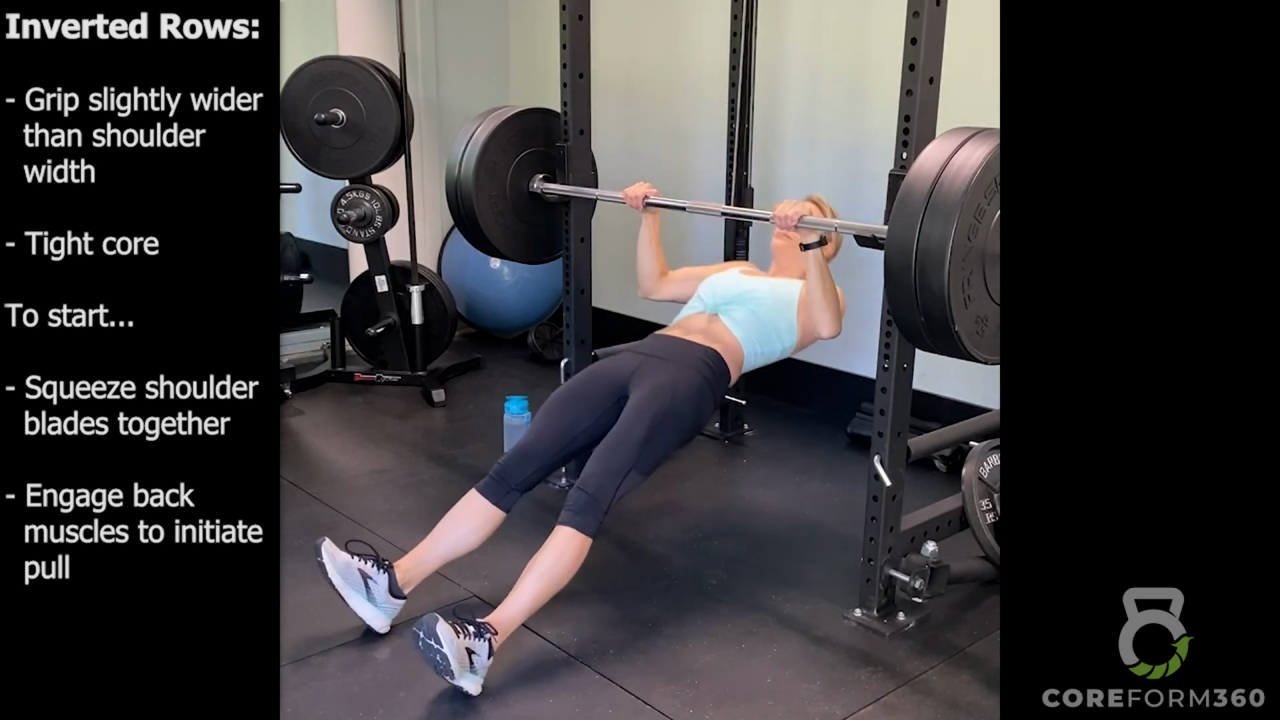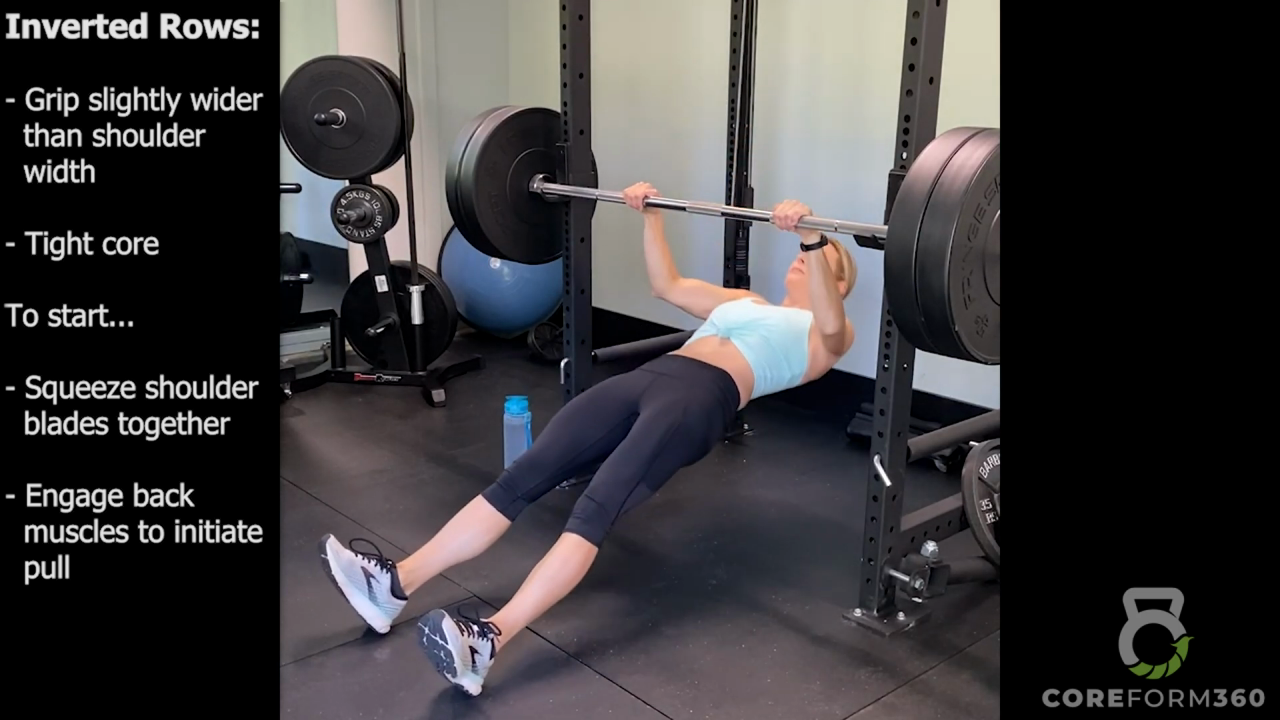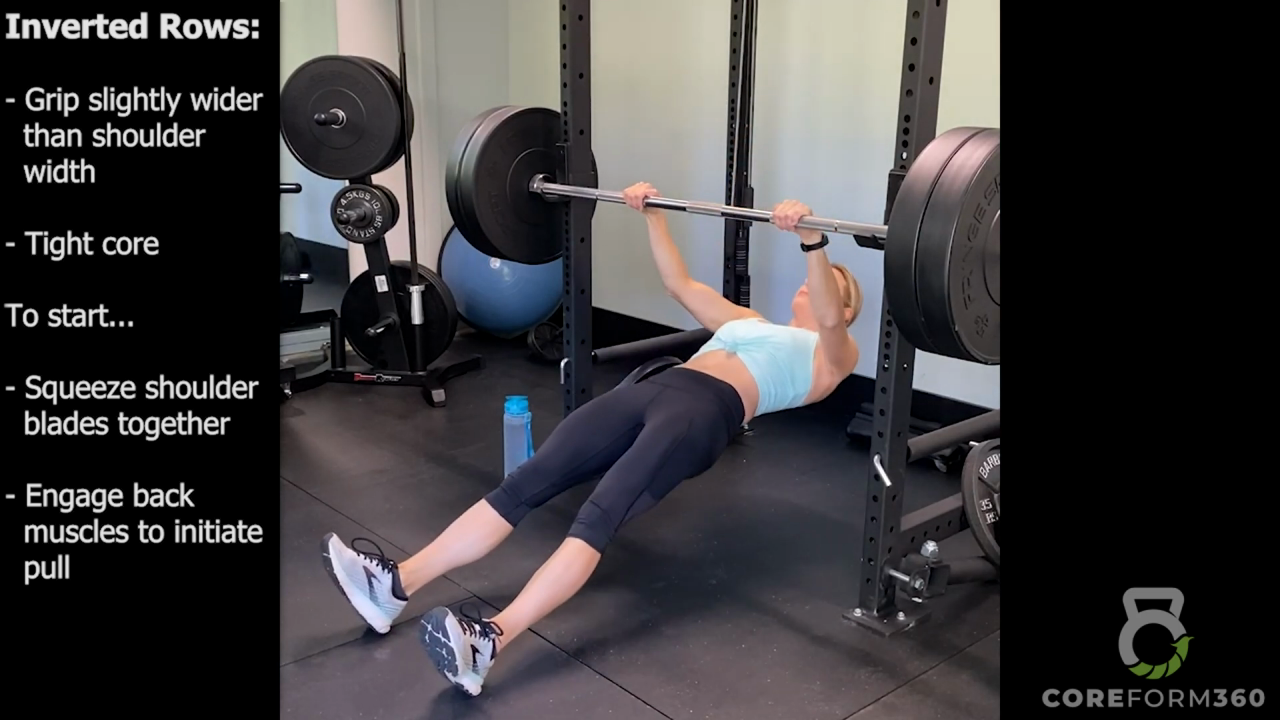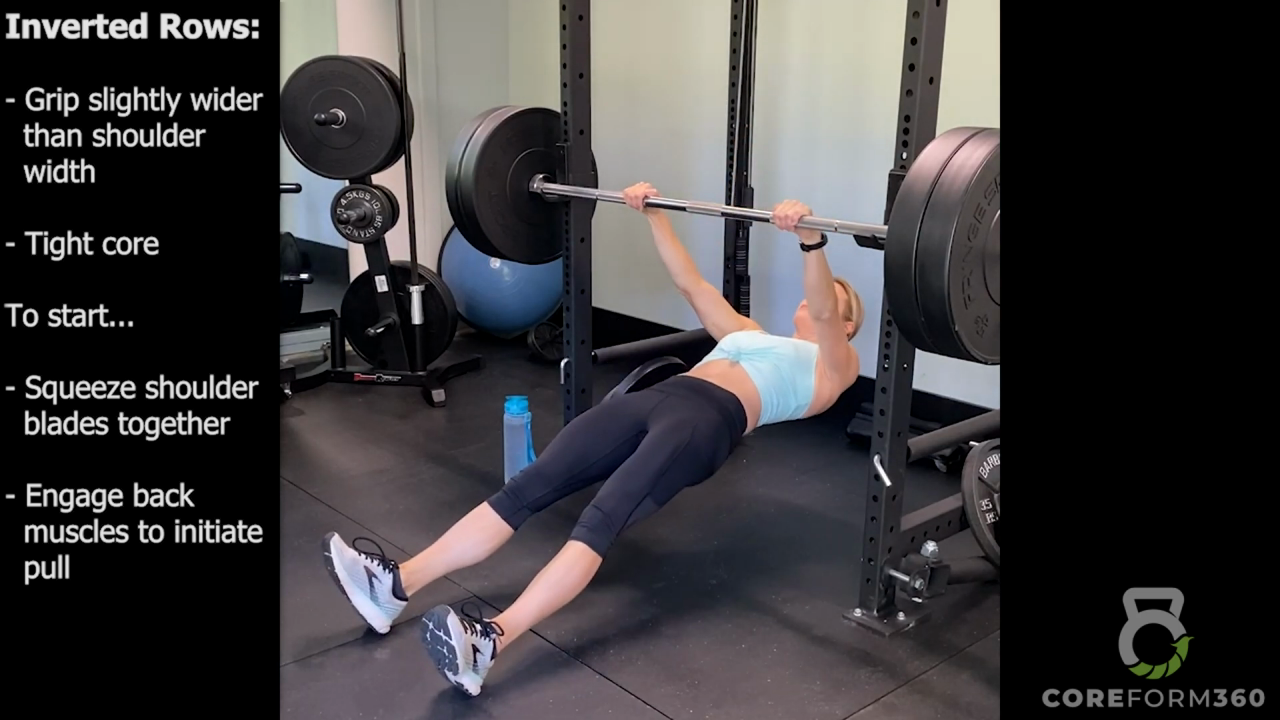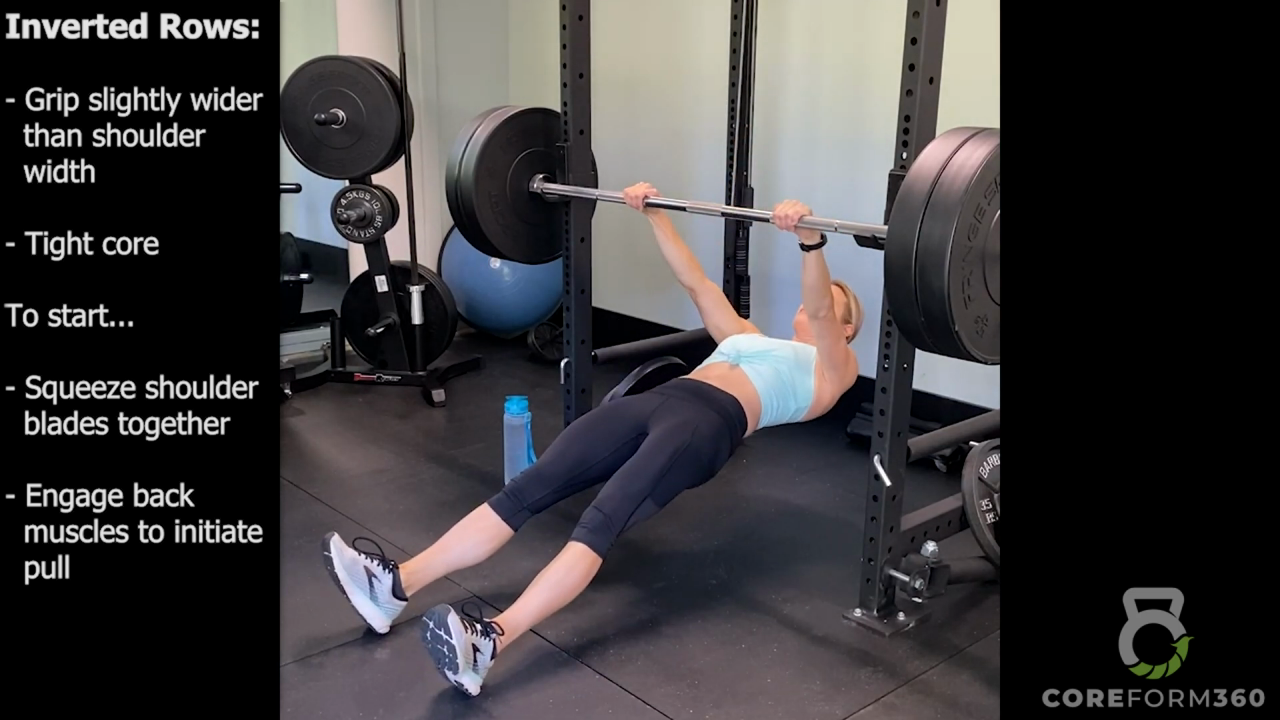
dt=0.2s
person 1, frame 1
left shoulder: (810, 291)
right shoulder: (737, 271)
left elbow: (829, 326)
right elbow: (651, 285)
left wrist: (810, 241)
right wrist: (650, 216)
left hip: (690, 376)
right hip: (637, 356)
left knee: (587, 499)
right knee: (512, 470)
left ankle: (485, 641)
right ankle: (393, 584)
person 1, frame 2
left shoulder: (823, 331)
right shoulder: (746, 302)
left elbow: (832, 327)
right elbow: (666, 285)
left wrist: (812, 240)
right wrist: (651, 216)
left hip: (699, 397)
right hip: (649, 376)
left knee: (595, 510)
right knee: (520, 478)
left ankle: (487, 641)
right ankle: (394, 584)
person 1, frame 3
left shoulder: (832, 354)
right shoulder: (749, 321)
left elbow: (828, 320)
right elbow: (679, 285)
left wrist: (812, 242)
right wrist: (653, 216)
left hip: (703, 412)
right hip: (654, 388)
left knee: (599, 517)
right knee: (524, 484)
left ankle: (489, 641)
right ankle: (395, 585)
person 1, frame 4
left shoulder: (833, 365)
right shoulder: (750, 334)
left elbow: (824, 312)
right elbow: (689, 281)
left wrist: (810, 242)
right wrist: (654, 215)
left hip: (707, 421)
right hip: (657, 397)
left knee: (600, 522)
right knee: (527, 487)
left ankle: (489, 641)
right ankle: (396, 585)
person 1, frame 5
left shoulder: (832, 368)
right shoulder: (750, 337)
left elbow: (821, 309)
right elbow: (694, 280)
left wrist: (810, 241)
right wrist: (655, 215)
left hip: (707, 424)
right hip: (658, 400)
left knee: (600, 523)
right knee: (527, 489)
left ankle: (489, 641)
right ankle: (396, 585)
